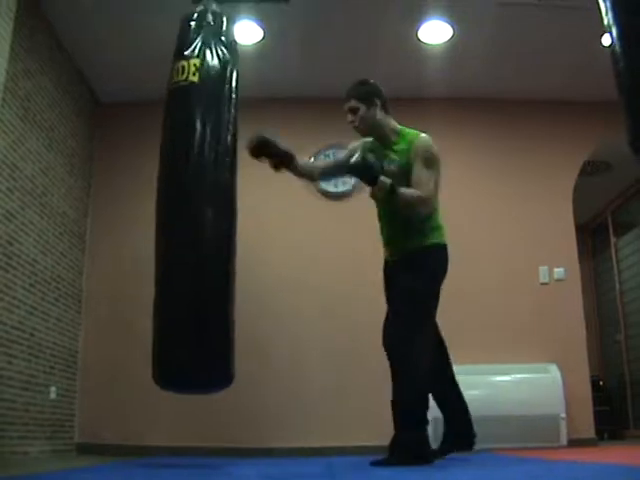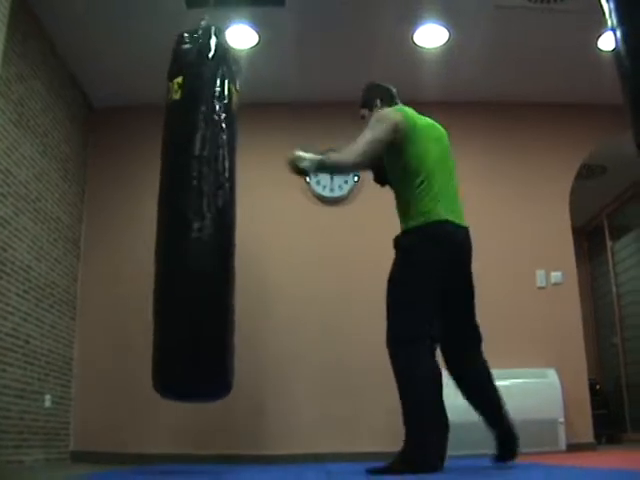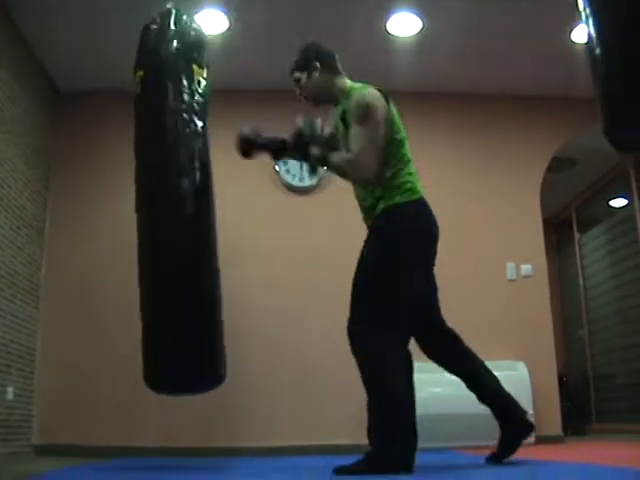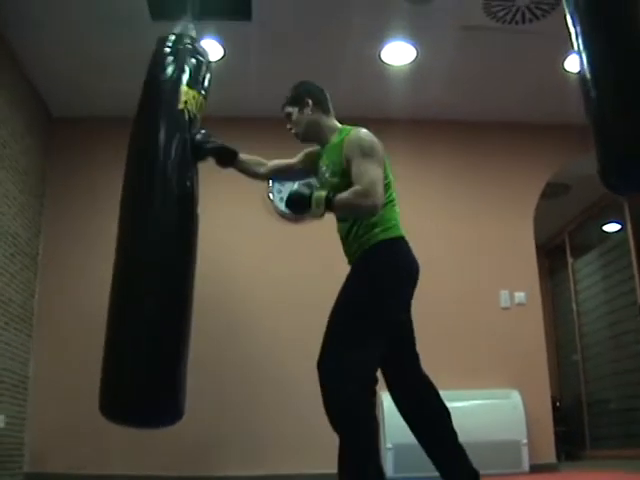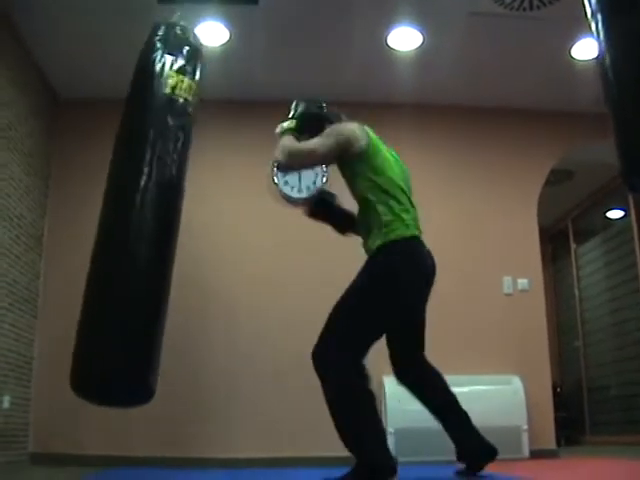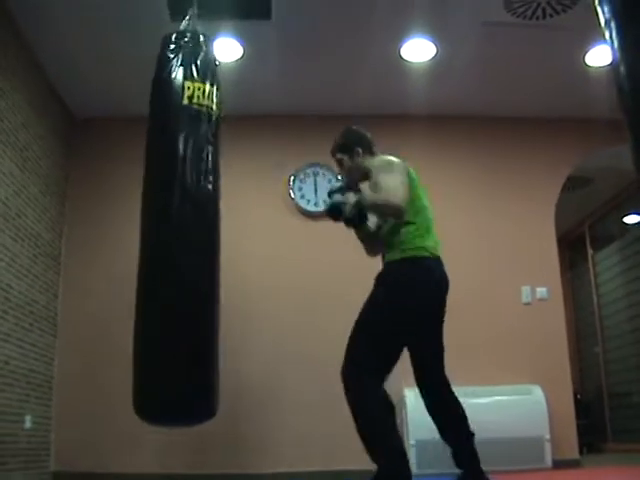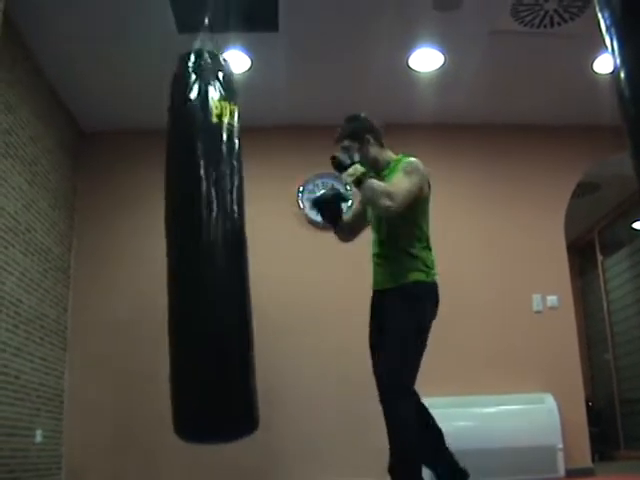
dt=0.7s
person 1, frame 1
left shoulder: (420, 145)
right shoulder: (364, 148)
left elbow: (425, 204)
right elbow: (316, 171)
left wrist: (382, 182)
right wrist: (280, 154)
left hip: (425, 254)
right hip: (399, 259)
left knee: (405, 344)
right knee: (424, 345)
left ankle: (413, 447)
right ankle: (459, 431)
person 1, frame 2
left shoulder: (389, 117)
right shoulder: (434, 130)
left elbow: (351, 159)
left wrist: (312, 161)
right wrist: (385, 172)
left hip: (426, 237)
right hip: (454, 235)
left knee: (408, 341)
right knee: (461, 344)
left ankle: (424, 448)
right ankle: (502, 434)
person 1, frame 3
left shoulder: (365, 98)
right shoulder: (344, 116)
left elbow: (365, 170)
left wrist: (321, 157)
left hip: (403, 223)
right hip: (403, 224)
left knee: (374, 331)
right knee: (431, 330)
right ankle: (511, 417)
person 1, frame 4
left shoulder: (358, 139)
right shoulder: (320, 154)
left elbow: (369, 199)
right elbow: (271, 170)
left wrist: (321, 199)
right wrist: (226, 154)
left hip: (383, 257)
right hip: (388, 264)
left knee: (340, 367)
right knee: (404, 371)
person 1, frame 5
left shoulder: (348, 133)
right shoulder: (383, 155)
left elbow: (286, 158)
left wrist: (287, 129)
right wrist: (333, 211)
left hip: (394, 261)
right hip: (414, 260)
left knee: (333, 356)
right knee: (410, 365)
right ankle: (473, 447)
person 1, frame 6
left shoulder: (386, 165)
right shoulder: (385, 178)
left elbow: (394, 203)
right elbow: (374, 246)
left wrist: (356, 200)
right wrist: (353, 215)
left hip: (409, 275)
right hip: (428, 276)
left knee: (359, 374)
right knee: (432, 379)
person 1, frame 7
left shoulder: (410, 168)
right shoulder: (373, 184)
left elbow: (390, 203)
right elbow: (346, 233)
left wrist: (358, 173)
right wrist: (332, 212)
left hip: (413, 291)
right hip: (387, 294)
left knee: (392, 384)
right knee: (397, 387)
